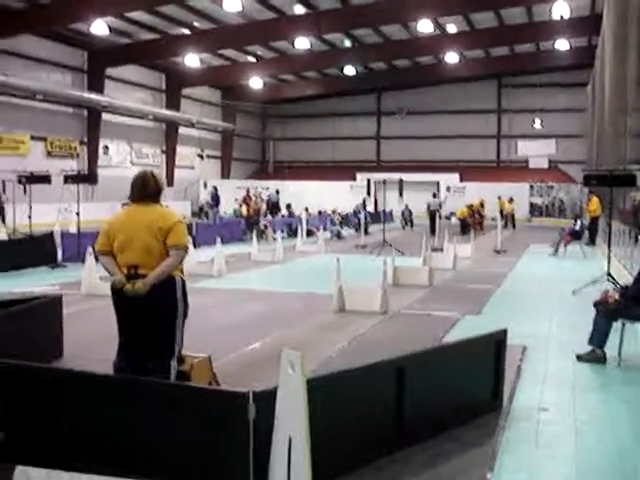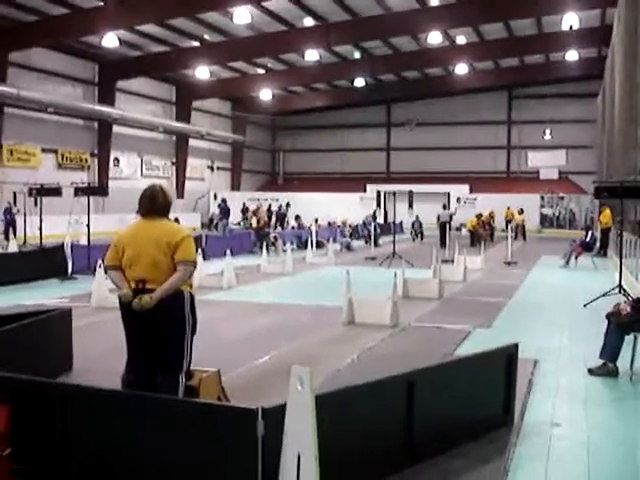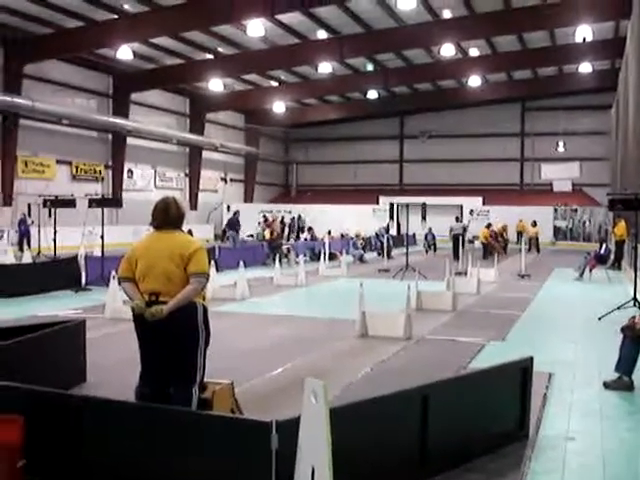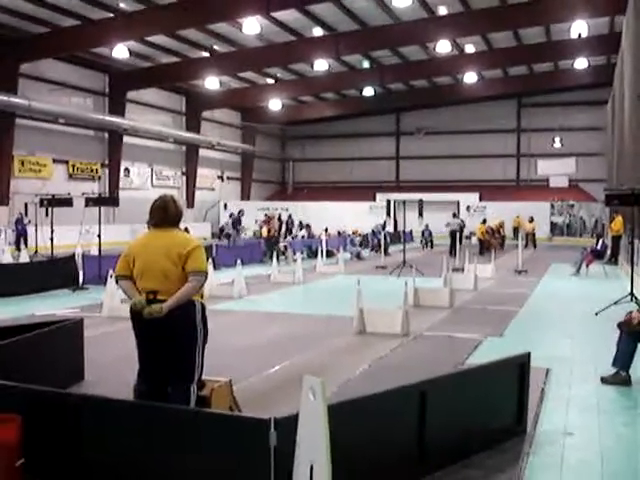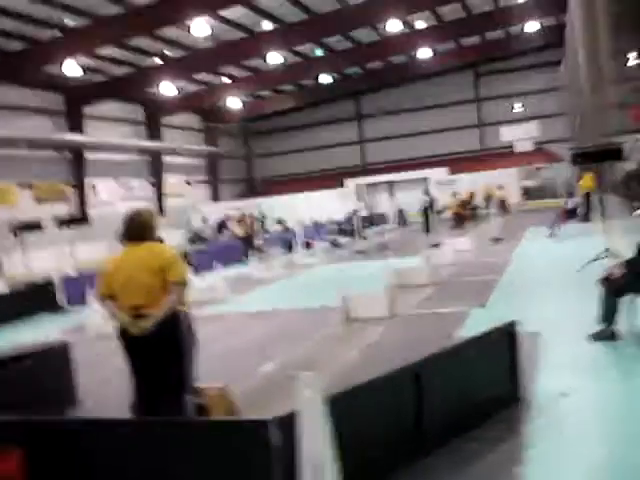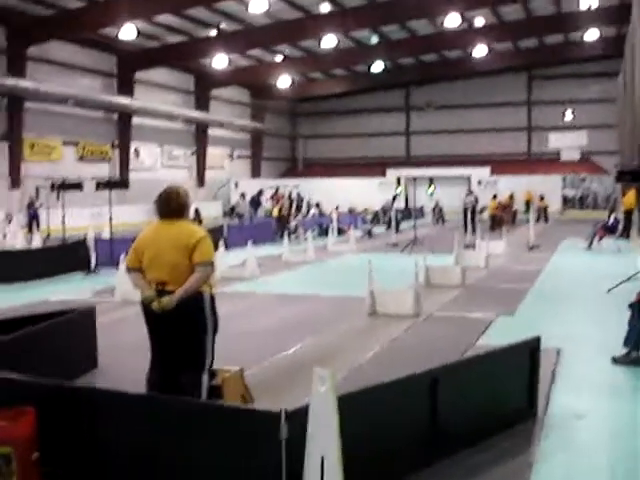
dt=0.7s
person 1, frame 1
left shoulder: (117, 219)
right shoulder: (170, 219)
left elbow: (102, 252)
right elbow: (177, 255)
left wrist: (117, 275)
right wrist: (149, 280)
left hip: (125, 290)
right hip: (162, 289)
left knee: (128, 347)
right knee: (163, 351)
person 1, frame 2
left shoulder: (125, 234)
right shoulder: (178, 233)
left elbow: (111, 267)
right elbow: (185, 271)
left wrist: (125, 289)
right wrist: (157, 295)
left hip: (134, 304)
right hip: (171, 303)
left knee: (137, 362)
right knee: (172, 366)
person 1, frame 3
left shoulder: (139, 246)
right shoulder: (191, 245)
left elbow: (125, 278)
right elbow: (198, 283)
left wrist: (138, 301)
right wrist: (168, 307)
left hip: (147, 316)
right hip: (184, 316)
left knee: (150, 375)
right knee: (186, 378)
person 1, frame 4
left shoulder: (136, 244)
right shoulder: (189, 244)
left elbow: (122, 276)
right elbow: (196, 281)
left wrist: (137, 299)
right wrist: (168, 305)
left hip: (144, 315)
right hip: (181, 313)
left knee: (148, 372)
right knee: (184, 376)
person 1, frame 5
left shoulder: (114, 262)
right shoulder: (165, 254)
left elbow: (105, 296)
right elbow: (177, 292)
left wrist: (124, 318)
right wrist: (154, 319)
left hip: (133, 329)
right hip: (167, 325)
left knee: (144, 385)
right knee: (176, 385)
person 1, frame 6
left shoulder: (145, 235)
right shoulder: (196, 234)
left elbow: (132, 269)
right elbow: (204, 271)
left wrist: (147, 291)
right wrist: (177, 296)
left hip: (155, 305)
right hip: (191, 304)
left knee: (161, 360)
right knee: (195, 363)
